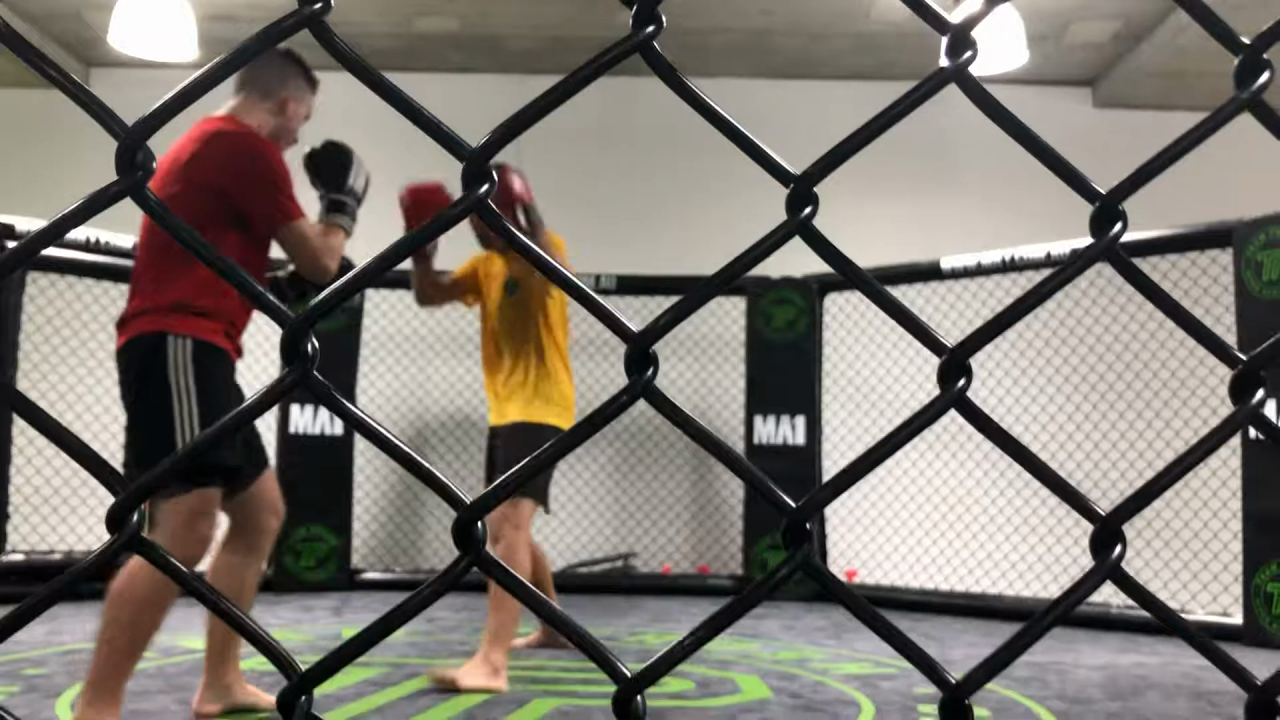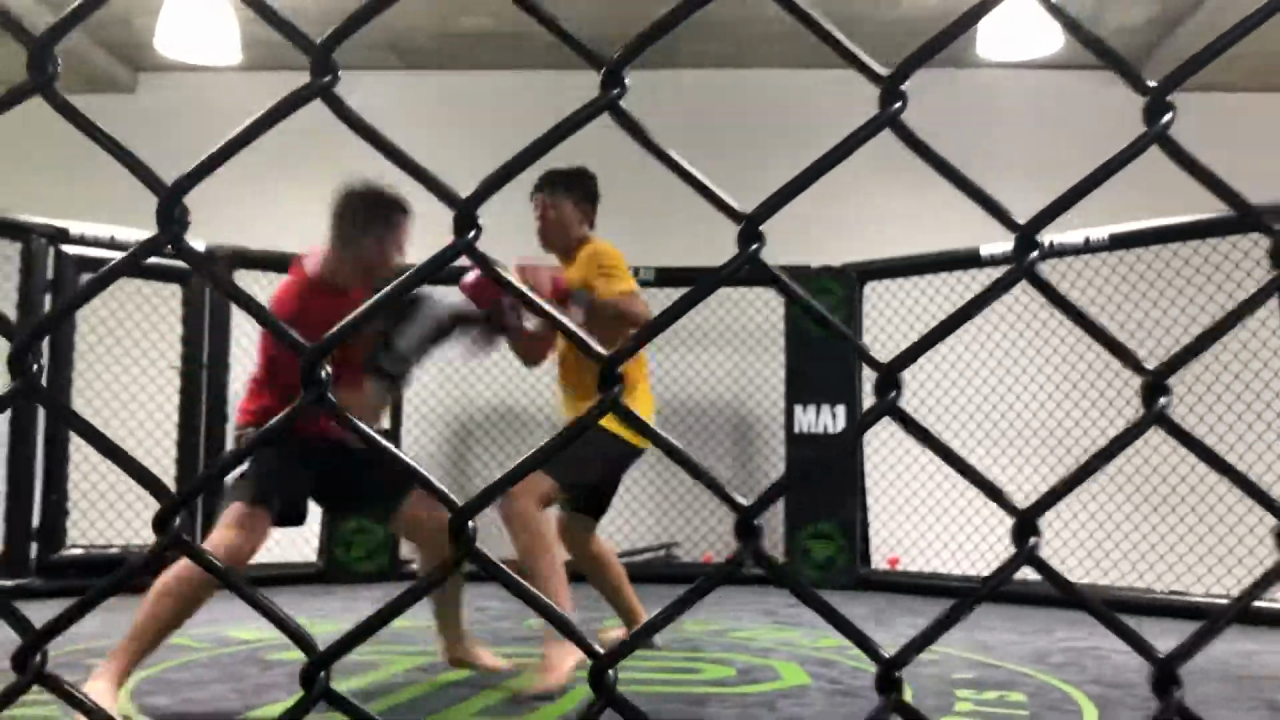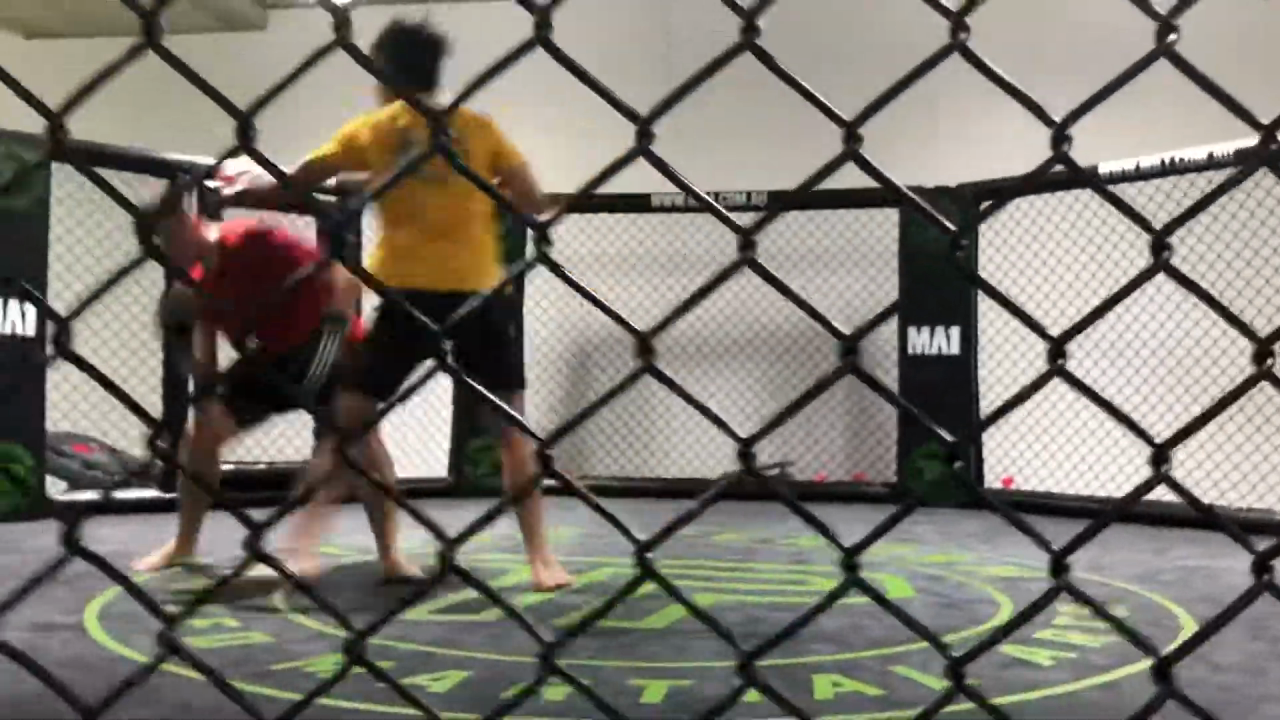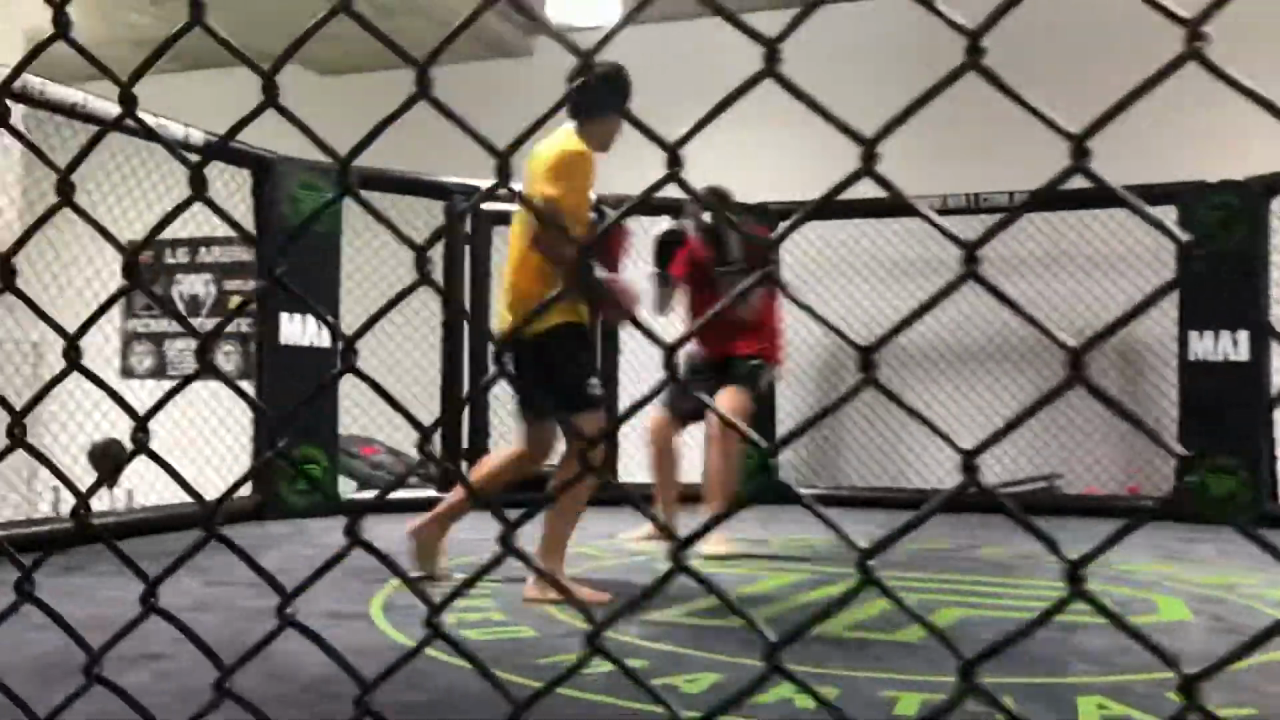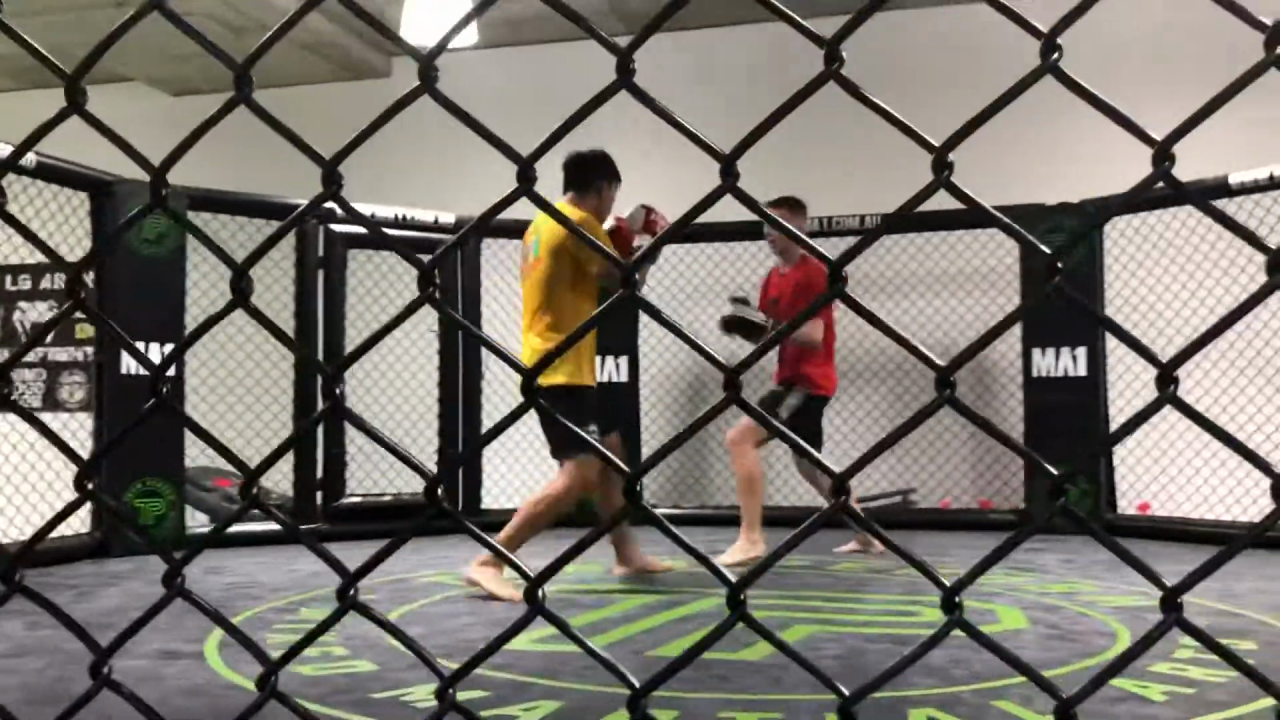
dt=1s
person 1, frame 1
left shoulder: (543, 245)
right shoulder: (483, 264)
left elbow: (561, 277)
right elbow: (428, 293)
left wrist: (528, 219)
right wrist: (420, 236)
left hip: (541, 412)
right hip: (507, 413)
left knee: (508, 520)
right knee: (510, 527)
left ankle: (491, 663)
right ankle: (554, 625)
person 1, frame 2
left shoulder: (598, 259)
right shoulder: (558, 270)
left elbow: (634, 313)
right elbow: (531, 354)
left wrist: (571, 295)
left hip: (615, 416)
right hip: (597, 417)
left knee: (518, 497)
right knee: (575, 529)
left ankle: (563, 643)
right ankle: (637, 627)
person 1, frame 3
left shoulder: (369, 130)
right shoulder: (480, 129)
left elbow: (293, 184)
right elbow: (534, 204)
left wrist: (235, 192)
left hip: (411, 294)
right hip: (478, 294)
left knee: (352, 418)
right knee: (509, 426)
right ankle: (540, 558)
person 1, frame 4
left shoulder: (554, 148)
right shoulder: (574, 154)
right elbow: (546, 230)
right wrist: (598, 284)
left hip: (528, 316)
right hip: (552, 315)
left knee: (537, 444)
right knee: (588, 438)
left ankle: (435, 525)
right ankle: (548, 575)
person 1, frame 5
left shoulder: (542, 225)
right shoulder: (577, 224)
right elbow: (615, 284)
left wrist: (608, 246)
left hip: (562, 367)
right hip: (560, 371)
left knee: (611, 453)
right knee: (577, 476)
left ankle: (627, 554)
right ankle: (487, 563)
person 2, frame 1
left shoulder: (212, 146)
right shoulder: (242, 146)
right elbow: (318, 262)
right wrist: (341, 198)
left hip: (198, 354)
right hip: (177, 349)
left knee: (262, 513)
right knee: (185, 525)
person 2, frame 2
left shoulder: (343, 257)
right shoulder: (301, 308)
right elbow: (356, 419)
left wrist: (447, 315)
right wrist: (399, 353)
left hip: (344, 417)
right hip: (279, 433)
left knee: (438, 522)
right knee: (228, 549)
left ankle: (454, 639)
right ankle: (109, 673)
person 2, frame 3
left shoulder: (255, 240)
right shoulder: (194, 287)
left elbow: (340, 280)
right elbow: (203, 367)
left wrist: (332, 331)
left hip: (326, 340)
right hip: (271, 353)
right knee: (201, 432)
left ankle: (389, 553)
right ankle: (183, 544)
person 2, frame 4
left shoulder: (754, 246)
right shoulder: (689, 246)
left elbow: (746, 311)
right elbow: (663, 303)
left wrist: (727, 260)
right wrist: (664, 265)
left hip: (753, 355)
right hip: (708, 355)
left knee: (725, 414)
right knee: (659, 427)
right ankle: (664, 517)
person 2, frame 5
left shoulder: (812, 273)
right shoulder: (773, 277)
left elbow: (812, 337)
right elbow: (769, 331)
left wrist: (760, 323)
right wrist: (750, 322)
left hip: (807, 381)
right hip: (805, 381)
left knee: (740, 438)
right knee: (807, 463)
left ankle: (750, 540)
right ankle: (866, 536)
